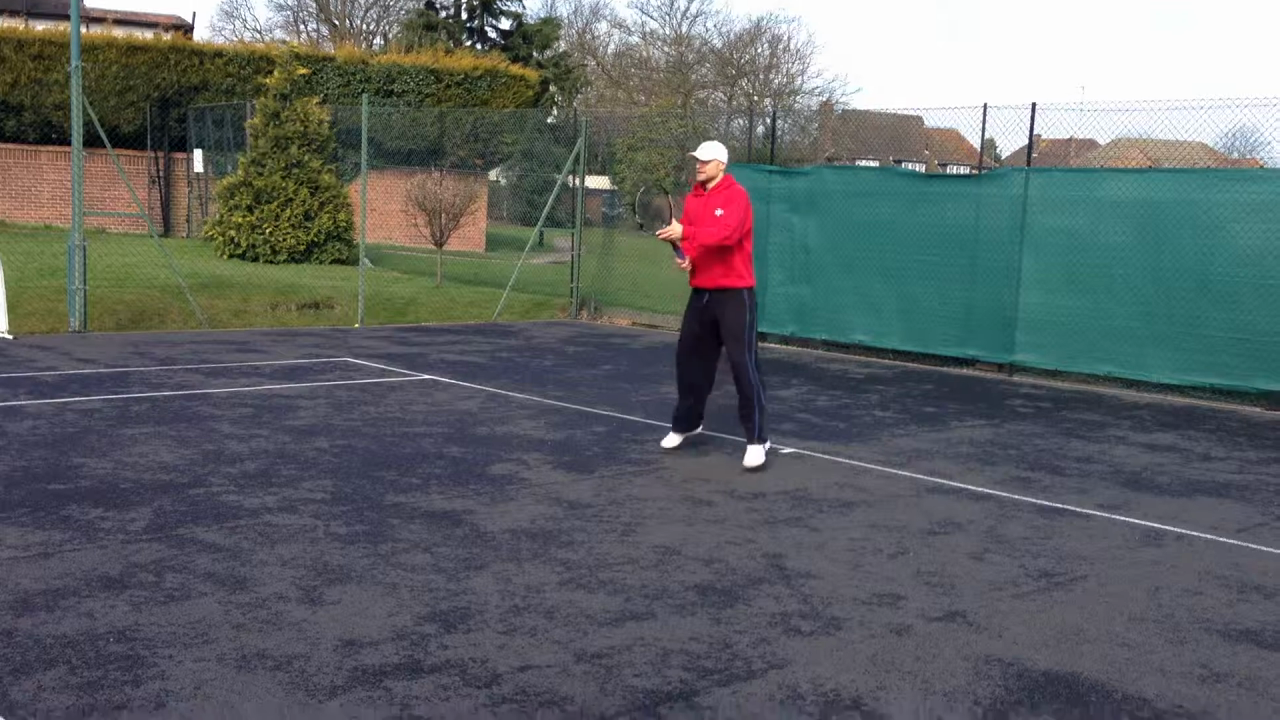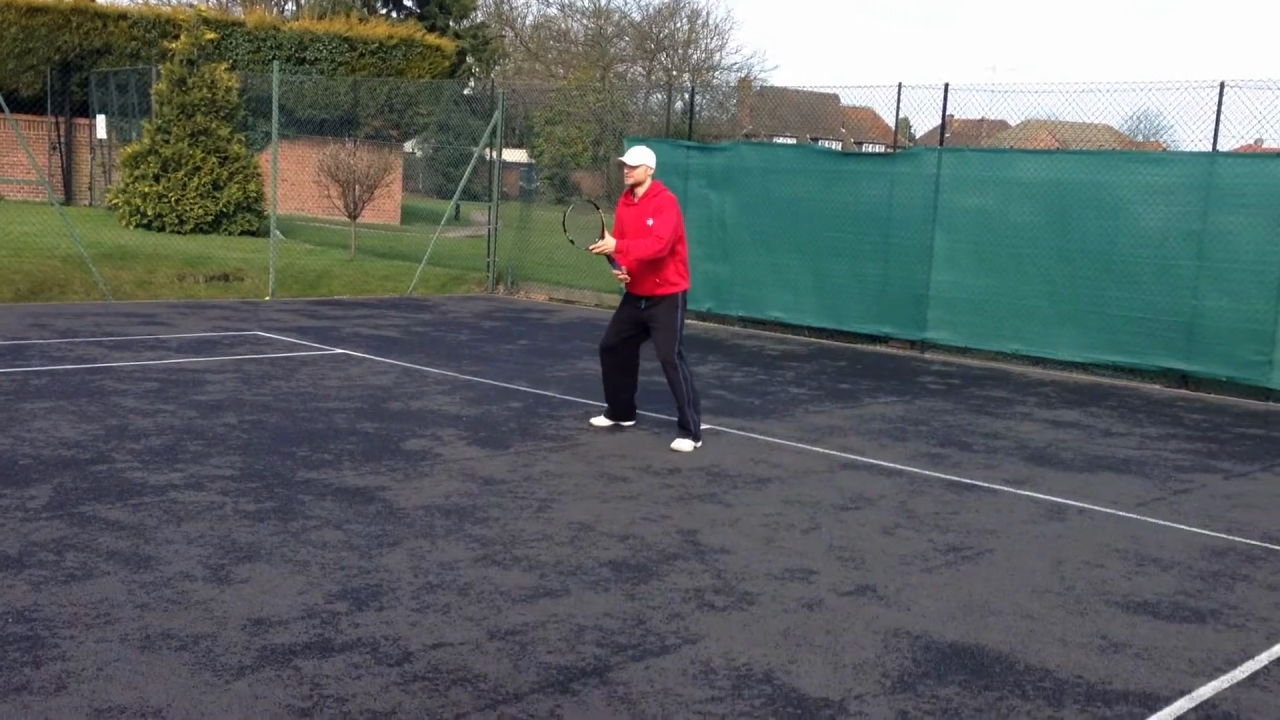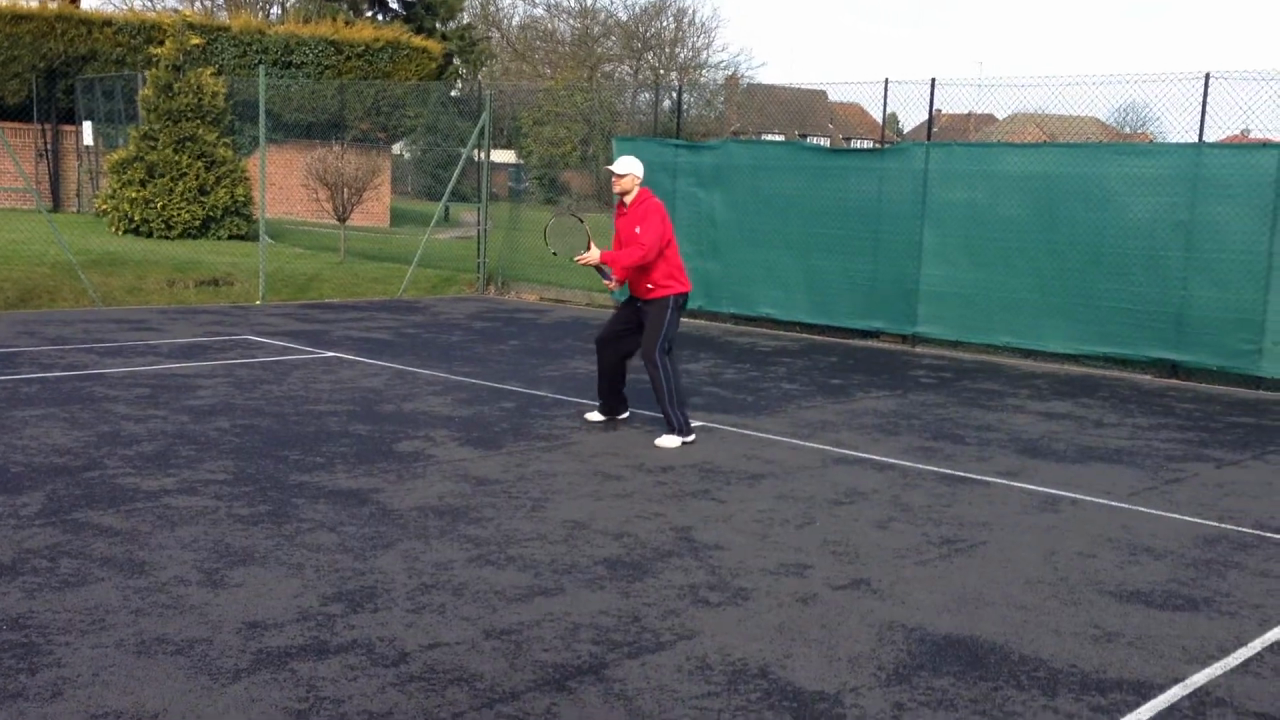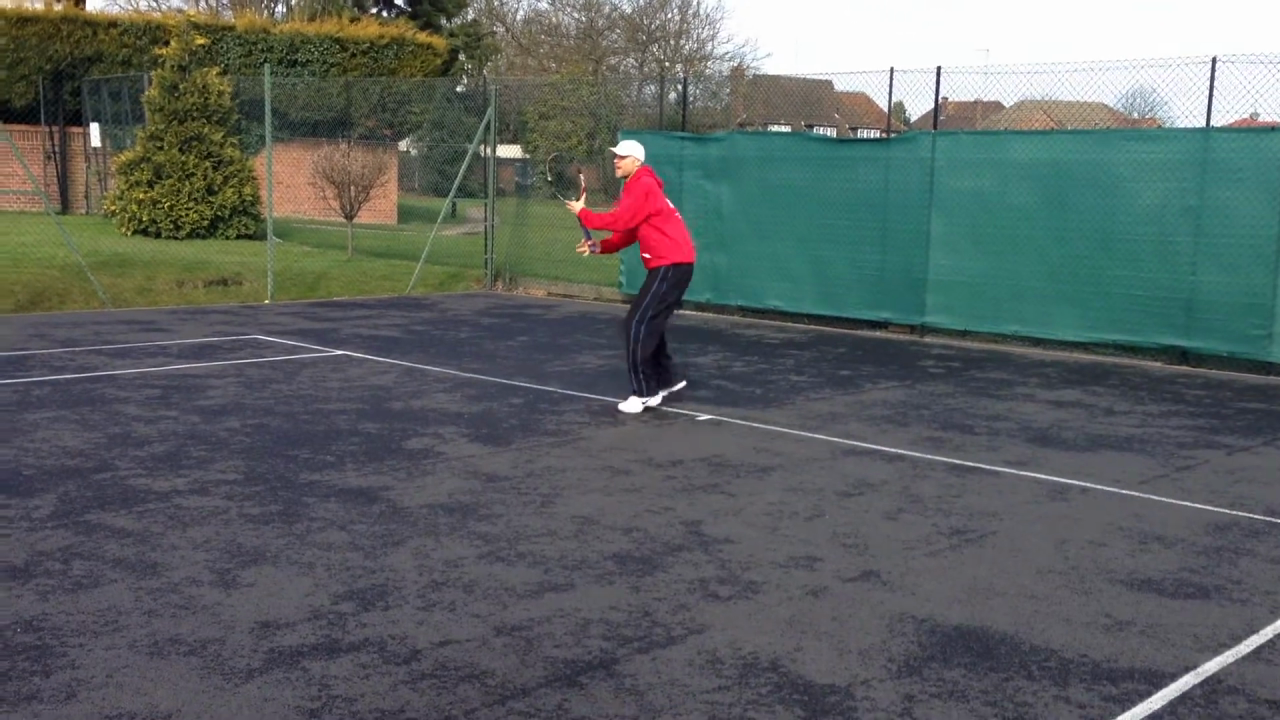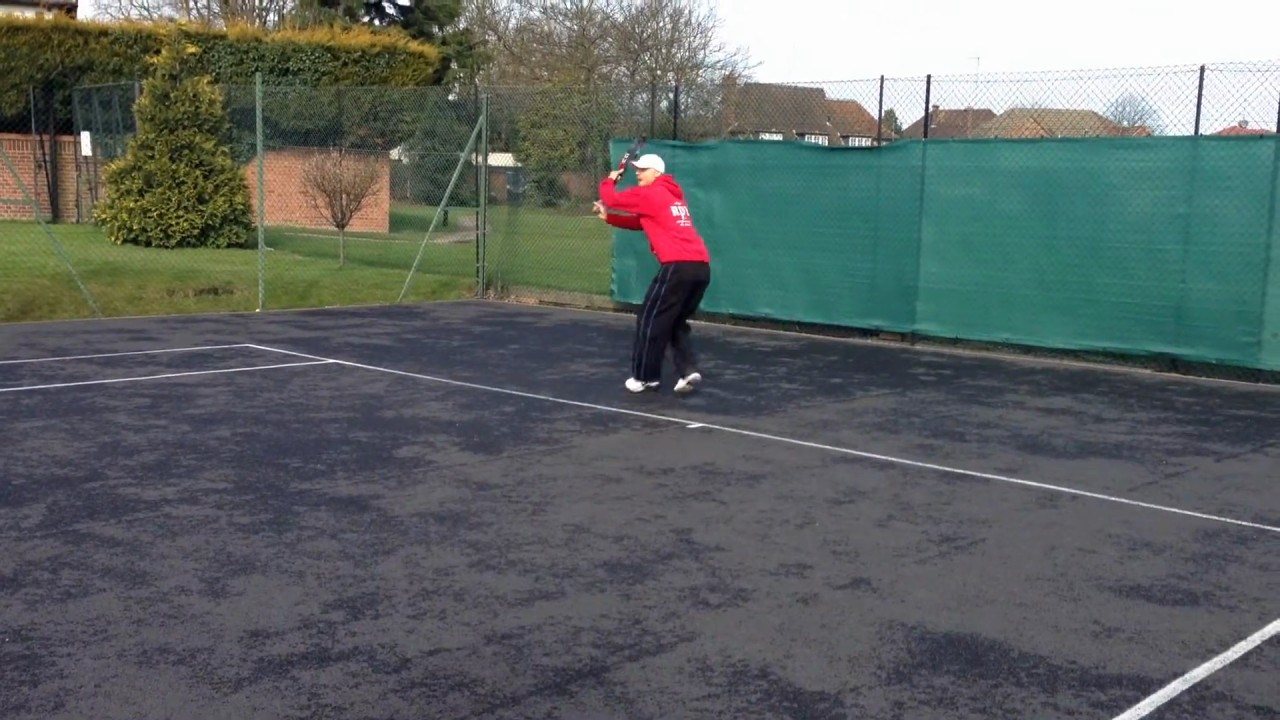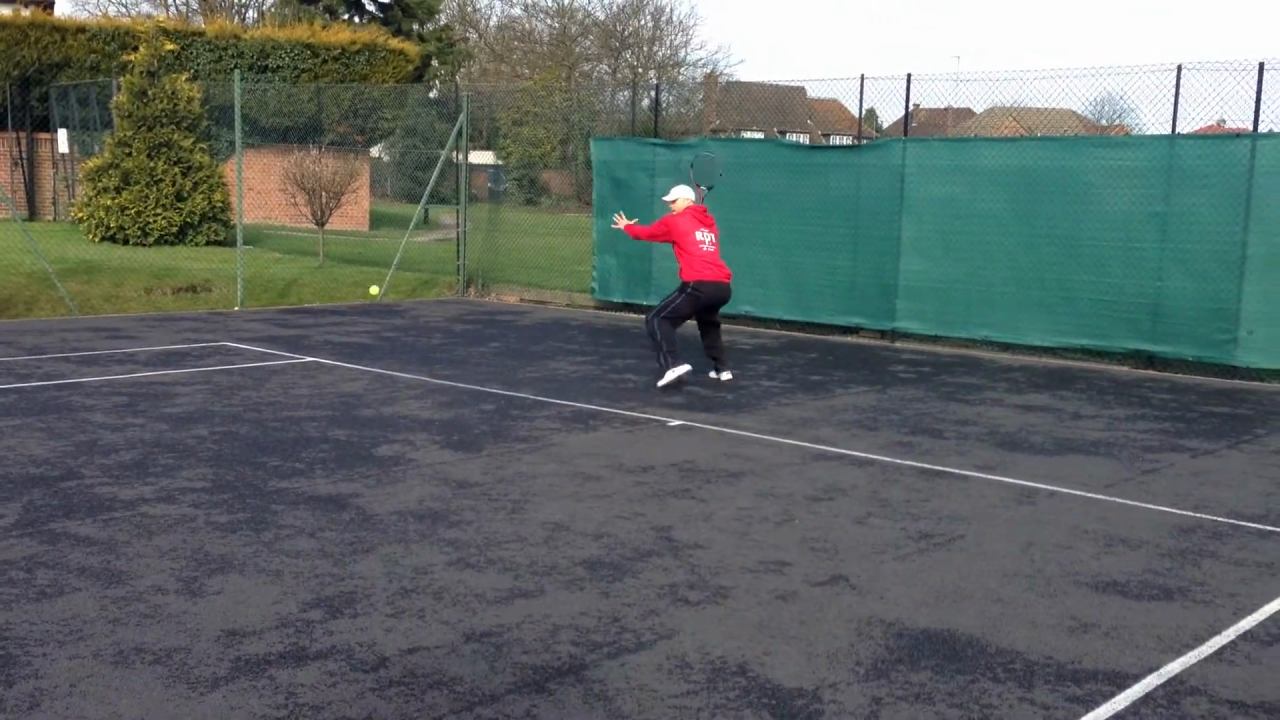
dt=0.5s
person 1, frame 1
left shoulder: (736, 195)
right shoulder: (692, 198)
left elbow: (726, 233)
right elbow: (687, 237)
left wrist: (685, 232)
right wrist: (686, 258)
left hip: (734, 291)
right hip: (701, 291)
left knee: (742, 362)
right knee: (689, 356)
left ankle: (756, 438)
right ankle: (686, 423)
person 1, frame 2
left shoulder: (666, 202)
right shoulder: (624, 203)
left elbow: (659, 245)
right elbow: (618, 243)
left wrist: (618, 247)
right wrist: (621, 268)
left hip: (667, 295)
right hip: (635, 295)
left knee: (671, 358)
right knee: (612, 348)
left ankle: (690, 431)
right ankle: (620, 412)
person 1, frame 3
left shoulder: (652, 208)
right shoulder: (621, 212)
left elbow: (645, 252)
left wrist: (603, 258)
right wrist: (617, 277)
left hip: (666, 295)
right hip: (639, 296)
left knee: (655, 355)
right knee: (608, 341)
left ankle: (680, 428)
right ankle: (613, 406)
person 1, frame 4
left shoulder: (643, 186)
right shoulder: (637, 187)
left elbow: (616, 220)
right elbow: (629, 232)
left wrist: (582, 212)
right wrist: (599, 247)
left hip: (672, 265)
right hip: (676, 265)
left knee: (638, 325)
right knee: (650, 323)
left ankle: (644, 392)
right ankle: (668, 379)
person 1, frame 5
left shoulder: (647, 194)
right shoulder: (672, 196)
left elbow: (612, 199)
right elbow: (639, 221)
left wrist: (609, 181)
right wrist: (608, 217)
left hip: (677, 267)
right hip: (701, 267)
left knee: (650, 321)
right knee: (677, 323)
left ankle: (645, 377)
right ankle: (688, 370)
person 1, frame 6
left shoulder: (674, 222)
right shoulder: (708, 223)
left elbow: (645, 233)
left wrist: (626, 226)
left hip: (699, 286)
right hip: (723, 287)
left knee: (656, 320)
right knee: (709, 323)
left ankle: (673, 365)
right ankle: (723, 369)
